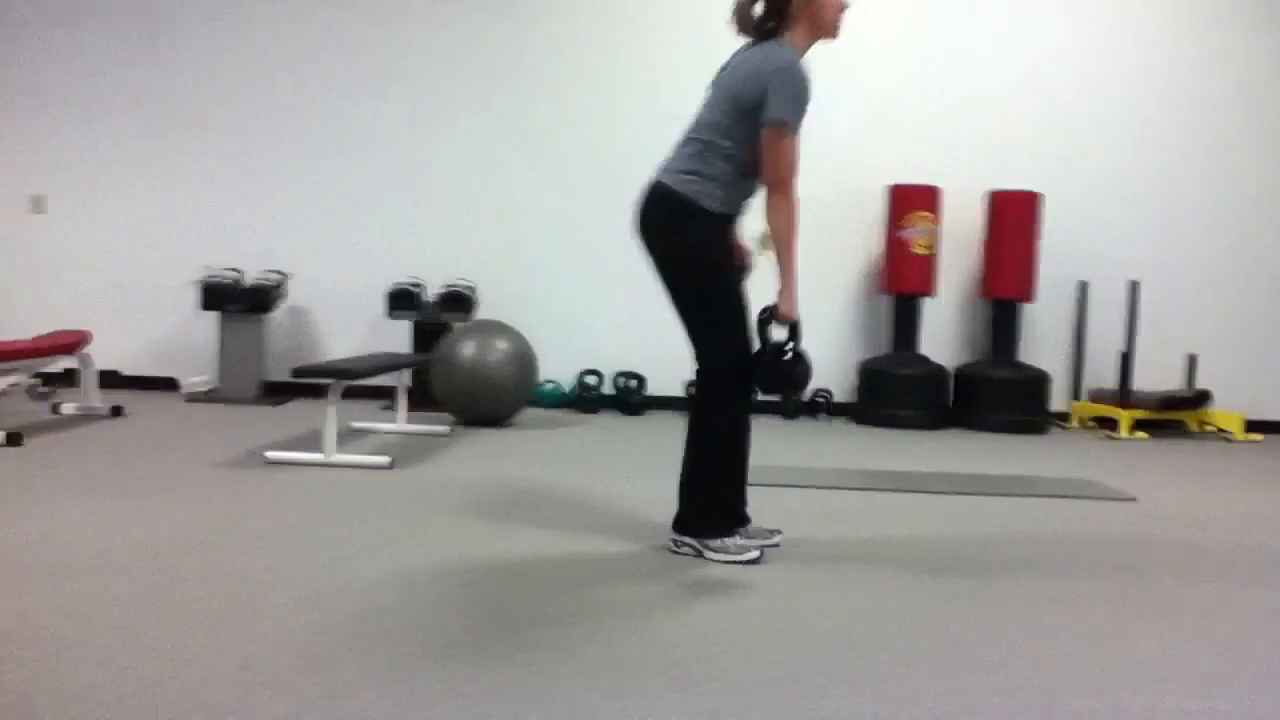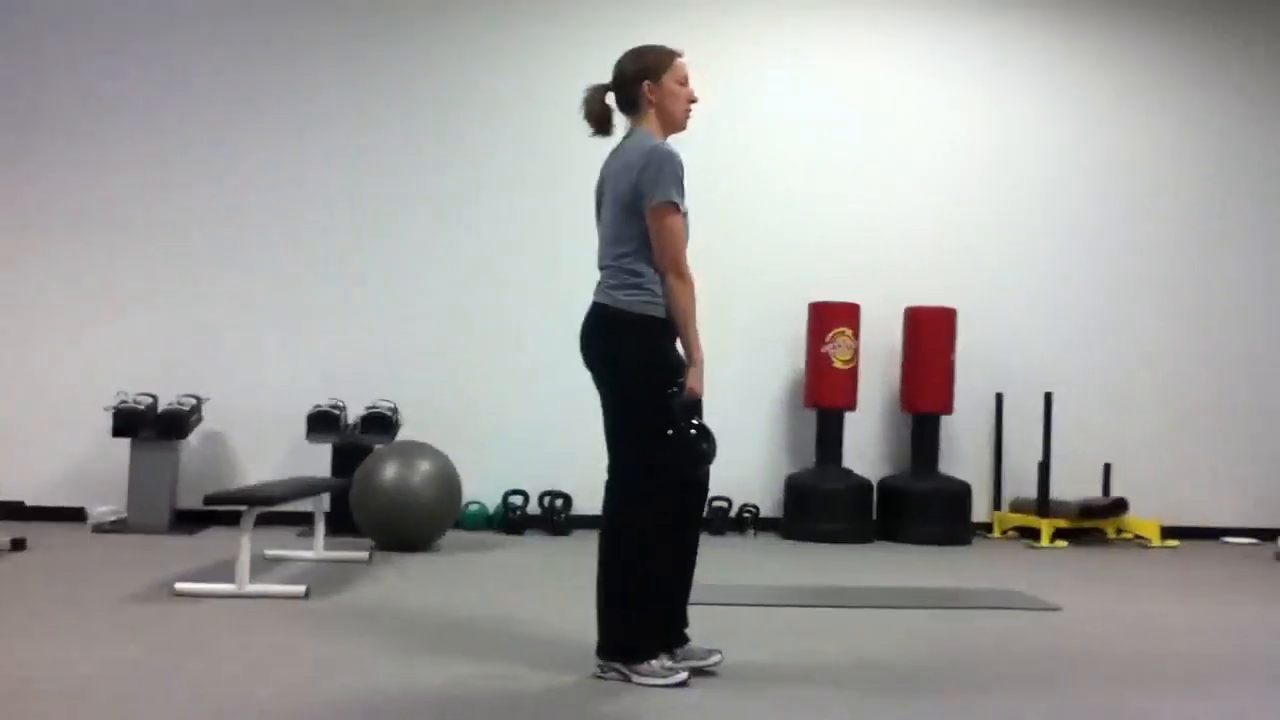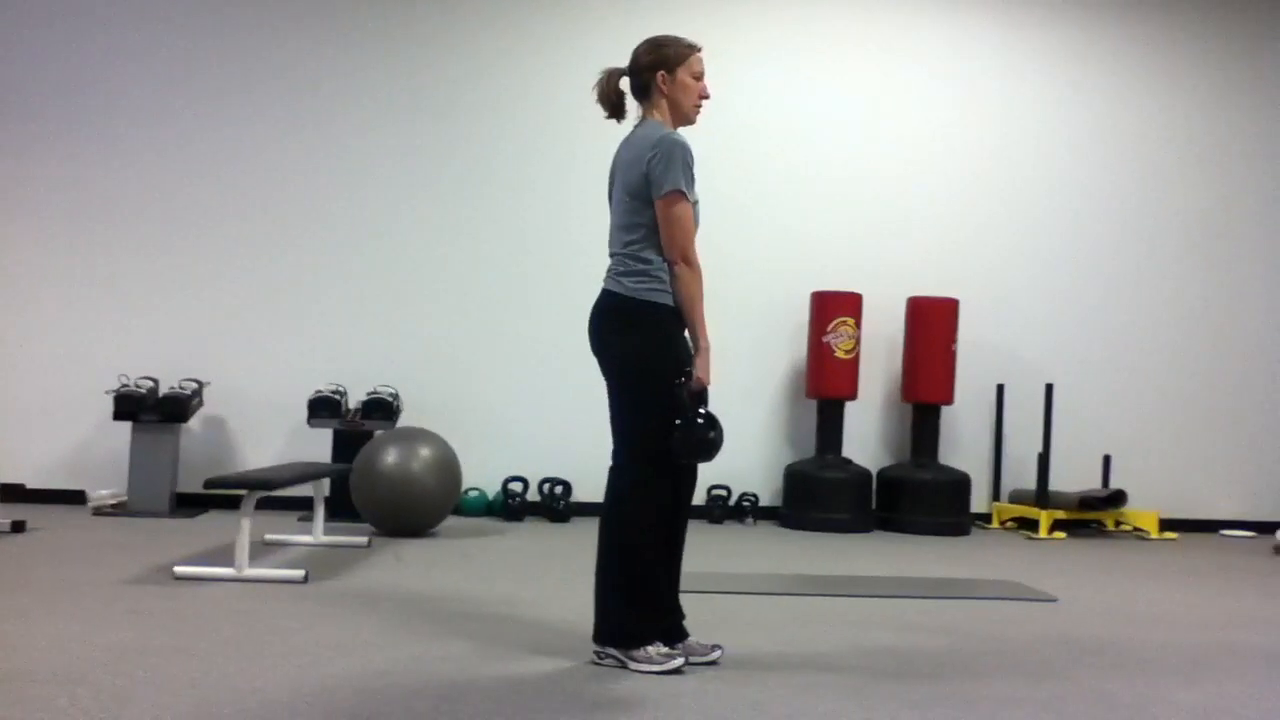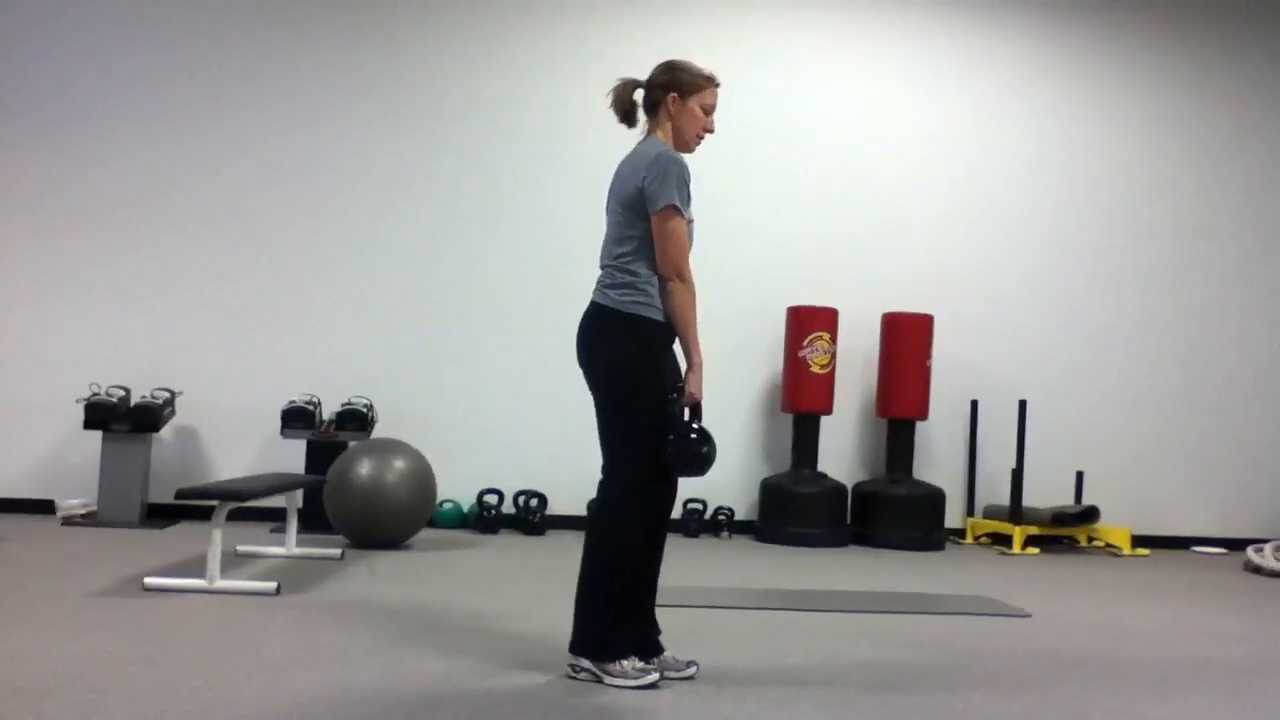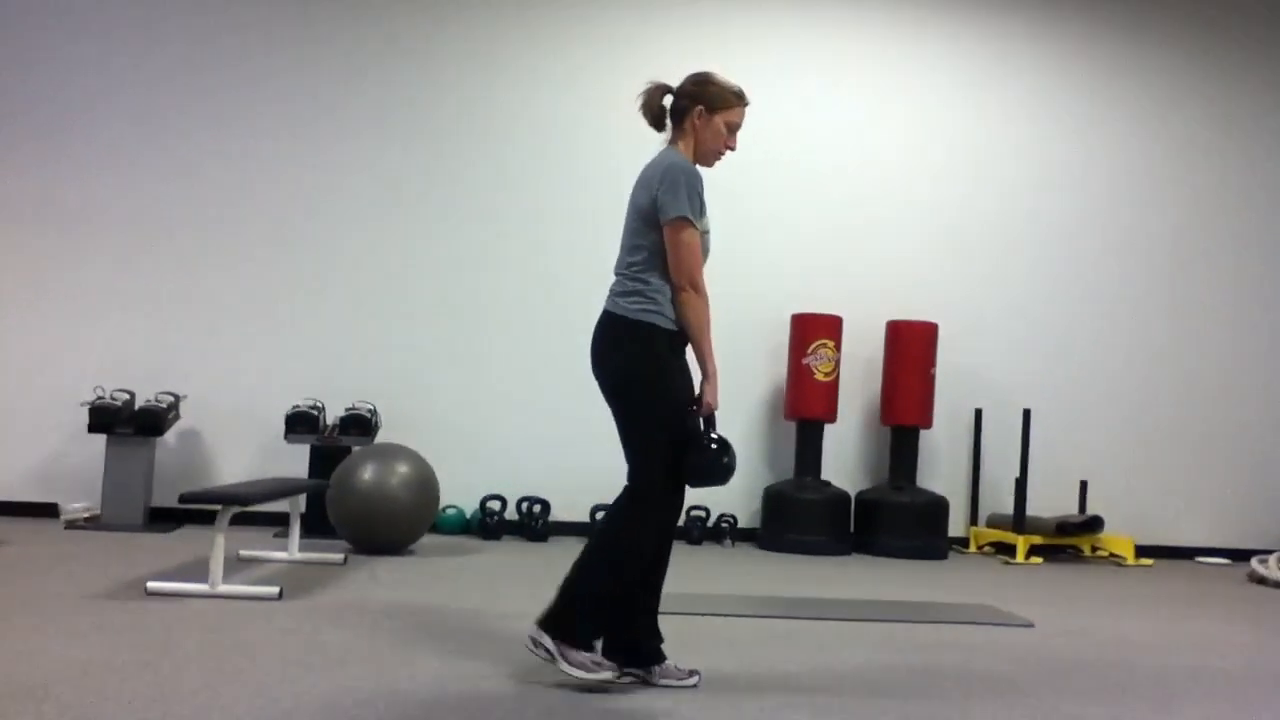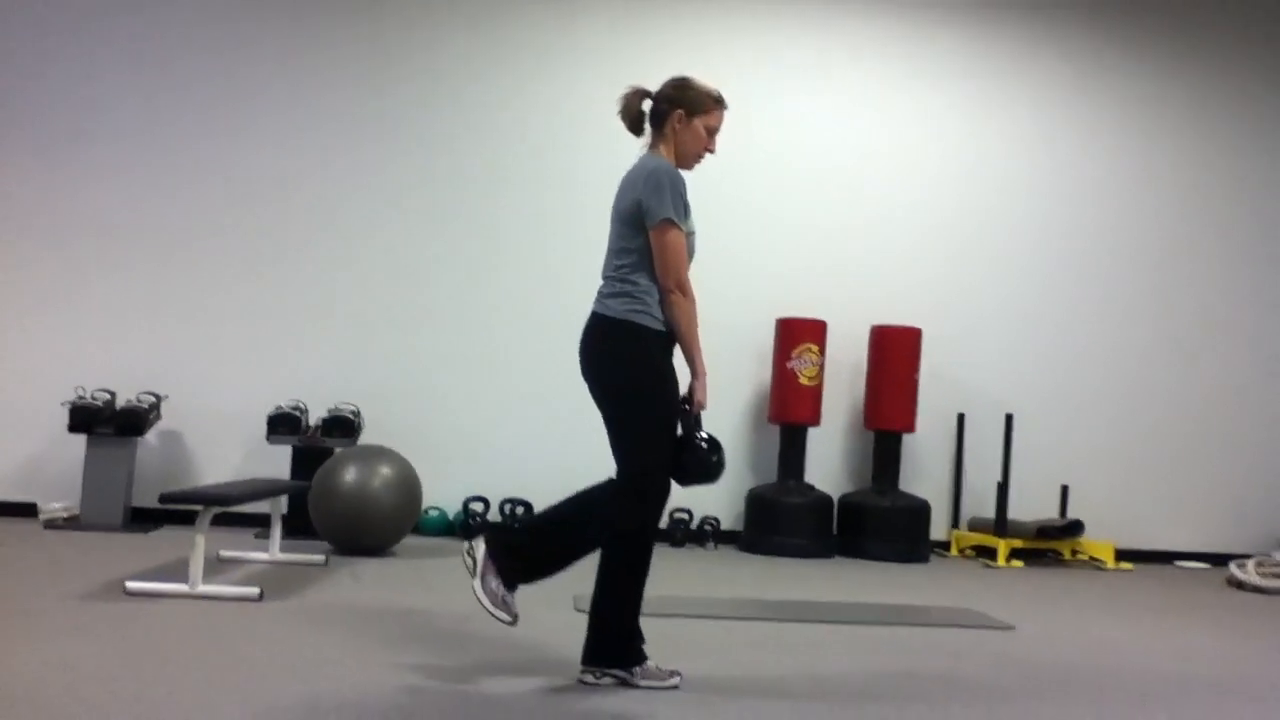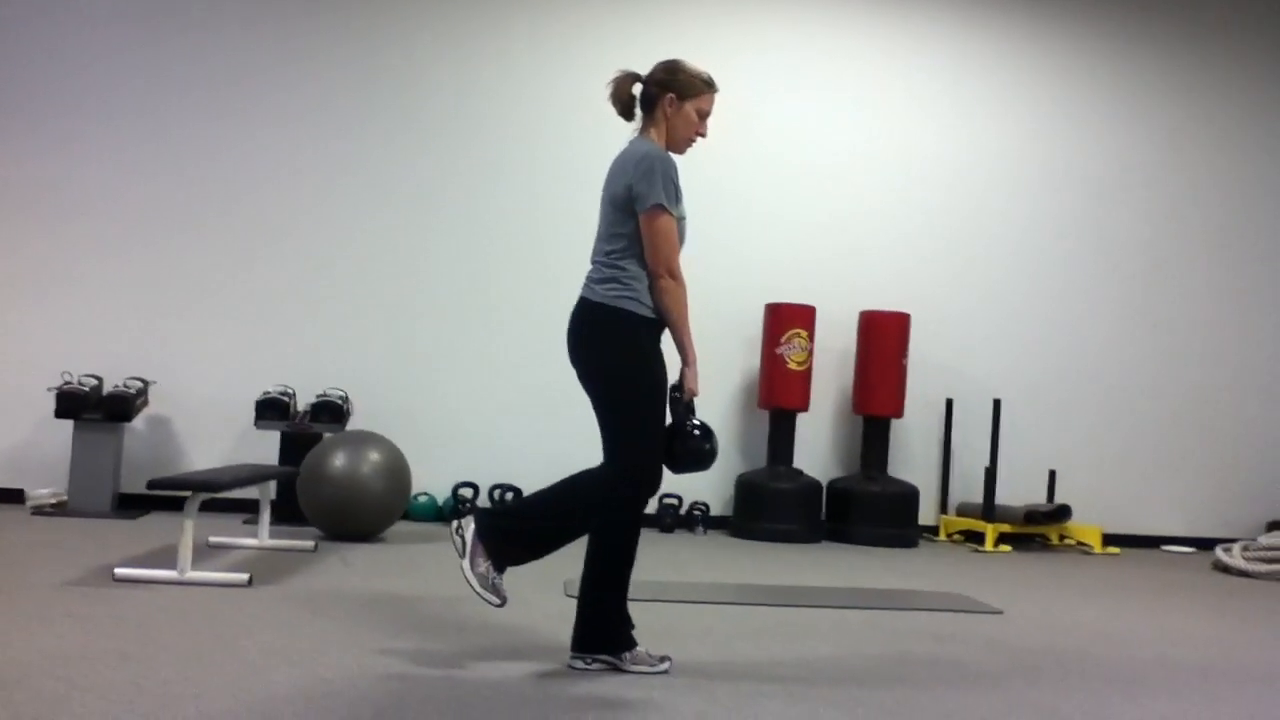
dt=0.5s
person 1, frame 1
left shoulder: (764, 56)
right shoulder: (786, 71)
right elbow: (780, 191)
left wrist: (728, 236)
right wrist: (788, 290)
left hip: (682, 214)
right hip: (684, 222)
left knee: (728, 363)
right knee: (727, 366)
left ankle: (722, 516)
right ankle: (701, 523)
person 1, frame 2
left shoulder: (623, 157)
right shoulder: (657, 158)
right elbow: (673, 271)
left wrist: (676, 354)
right wrist: (694, 359)
left hip: (617, 330)
right hip: (637, 336)
left knee: (677, 481)
right knee: (642, 488)
left ankle: (662, 638)
right ankle: (627, 649)
person 1, frame 3
left shoulder: (635, 145)
right shoulder: (668, 148)
right elbow: (681, 260)
left wrist: (683, 344)
right wrist: (701, 348)
left hip: (626, 319)
right hip: (646, 327)
left knee: (667, 473)
right knee: (642, 475)
left ankle: (660, 628)
right ankle: (621, 634)
person 1, frame 4
left shoulder: (639, 160)
right shoulder: (666, 164)
right elbow: (674, 276)
left wrist: (675, 359)
right wrist: (693, 363)
left hip: (617, 335)
right hip: (632, 341)
left knee: (648, 487)
right knee: (632, 488)
left ankle: (635, 642)
right ankle: (597, 646)
person 1, frame 5
left shoulder: (663, 170)
right shoulder: (680, 175)
right elbow: (687, 288)
left wrist: (688, 370)
right wrist: (708, 374)
left hip: (636, 344)
right hip: (642, 348)
left knee: (658, 492)
right knee: (654, 491)
left ankle: (634, 651)
right ankle: (566, 628)
person 1, frame 6
left shoulder: (646, 175)
right shoulder: (663, 177)
right elbow: (674, 288)
left wrist: (682, 369)
right wrist: (698, 373)
left hip: (622, 344)
right hip: (631, 348)
left knee: (642, 489)
right knee: (642, 487)
left ankle: (613, 655)
right ankle: (502, 552)
person 1, frame 7
left shoulder: (636, 159)
right shoulder: (654, 162)
right elbow: (664, 275)
left wrist: (674, 355)
right wrist: (688, 359)
left hip: (610, 329)
right hip: (619, 334)
left knee: (630, 475)
right knee: (634, 474)
left ankle: (603, 641)
right ankle: (492, 534)
